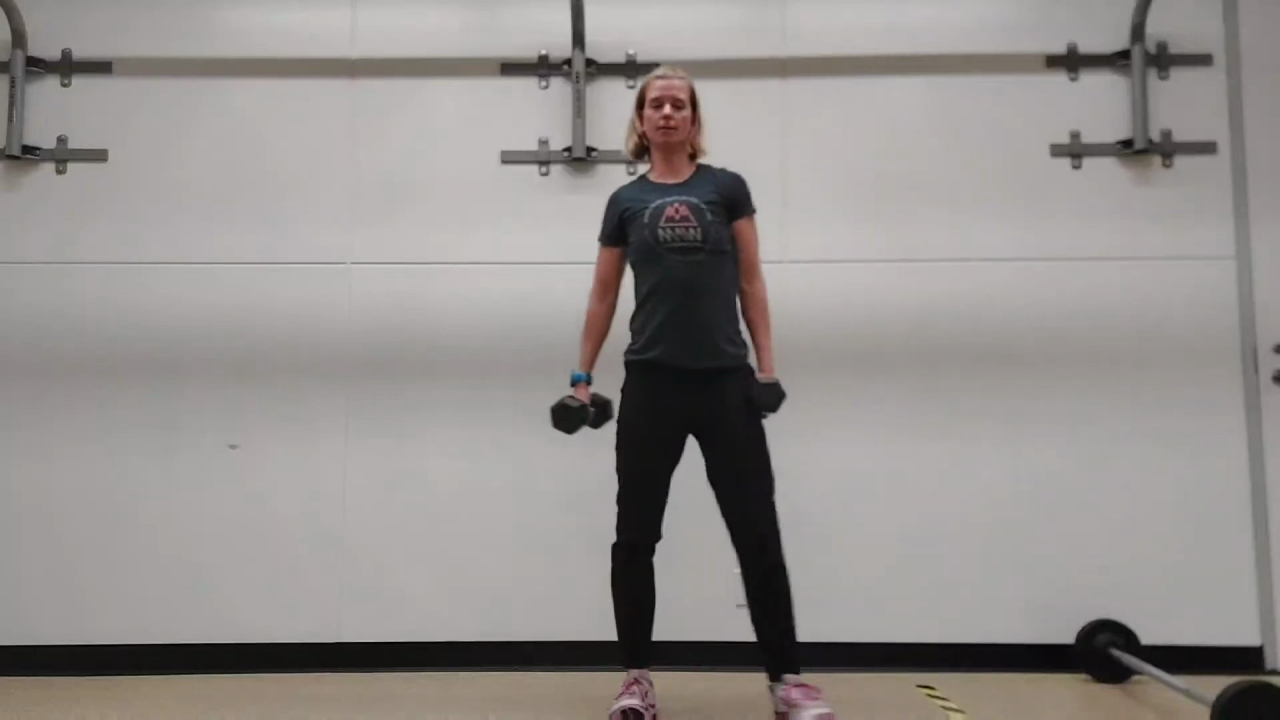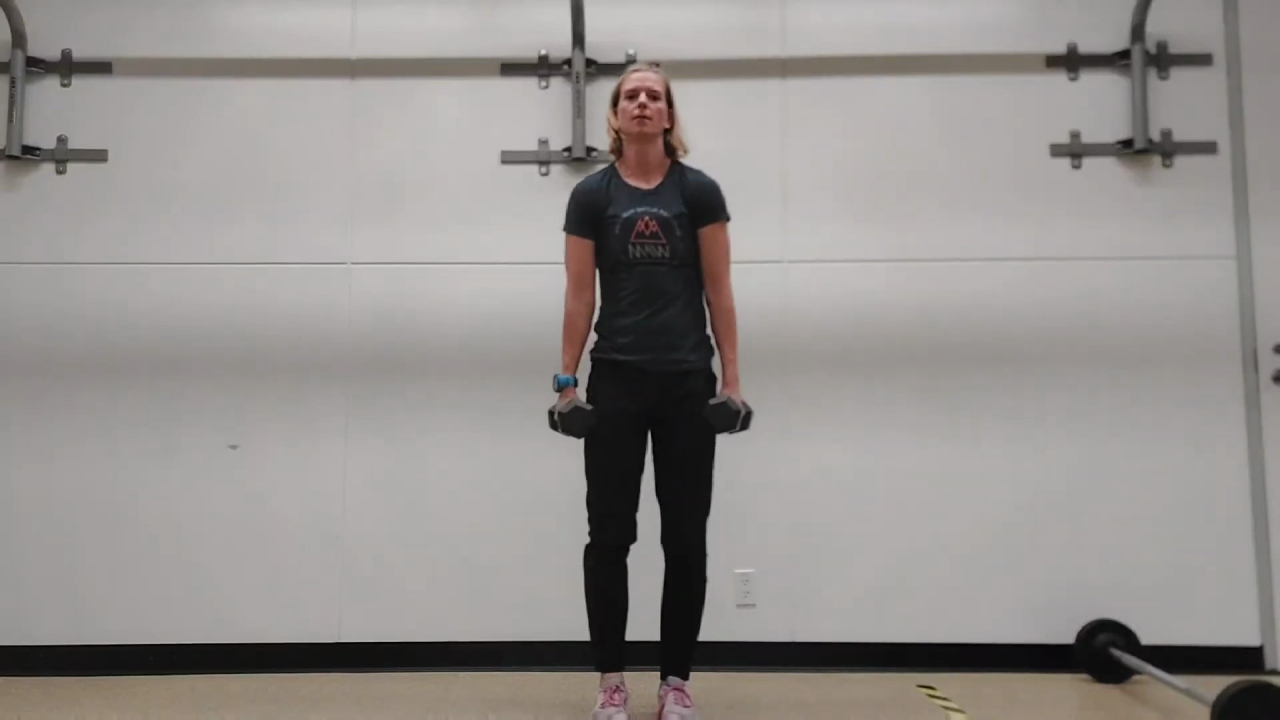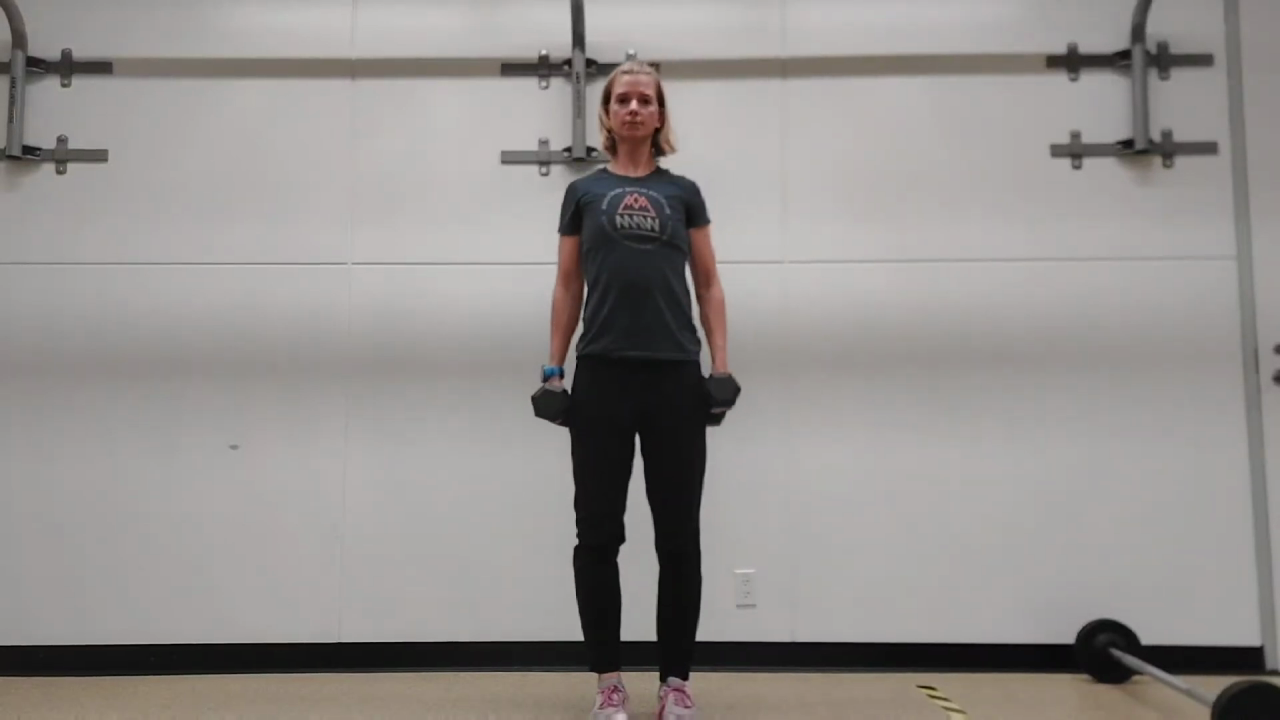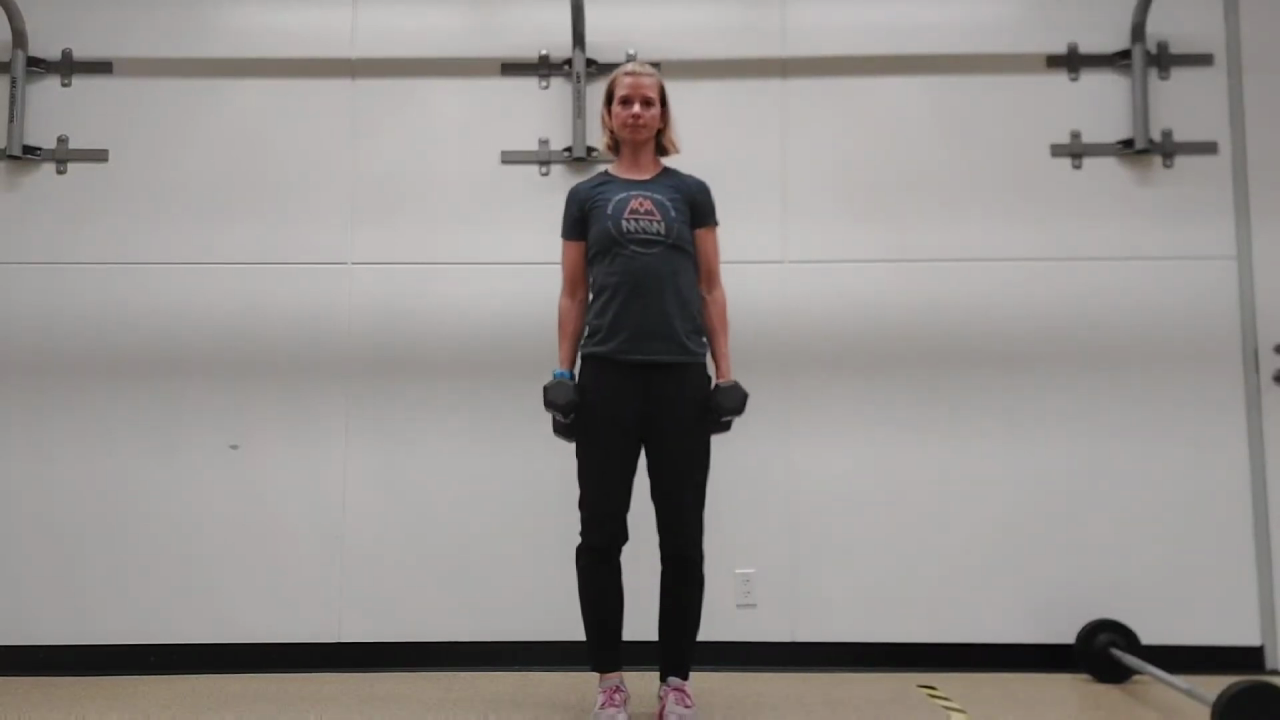
dt=1s
person 1, frame 1
left shoulder: (726, 187)
right shoulder: (624, 201)
left elbow: (750, 281)
right elbow: (603, 296)
left wrist: (767, 363)
right wrist: (581, 375)
left hip: (724, 378)
right hip: (651, 381)
left knee: (756, 527)
right knee: (635, 534)
person 1, frame 2
left shoulder: (698, 190)
right shoulder: (591, 194)
left elbow: (718, 290)
right elbow: (579, 294)
left wrist: (732, 378)
right wrist: (566, 379)
left hip: (687, 380)
right hip: (616, 379)
left knee: (685, 535)
right knee: (610, 532)
person 1, frame 3
left shoulder: (683, 191)
right shoulder: (584, 191)
left elbow: (709, 284)
right elbow: (568, 288)
left wrist: (721, 364)
right wrist: (552, 368)
left hip: (675, 375)
right hip: (602, 375)
left knee: (679, 533)
right knee: (598, 531)
person 1, frame 4
left shoulder: (691, 191)
right shoulder: (586, 195)
left elbow: (710, 288)
right elbow: (573, 294)
left wrist: (724, 370)
right wrist: (563, 373)
left hip: (679, 376)
right hip: (607, 376)
left knee: (681, 536)
right knee: (600, 533)
